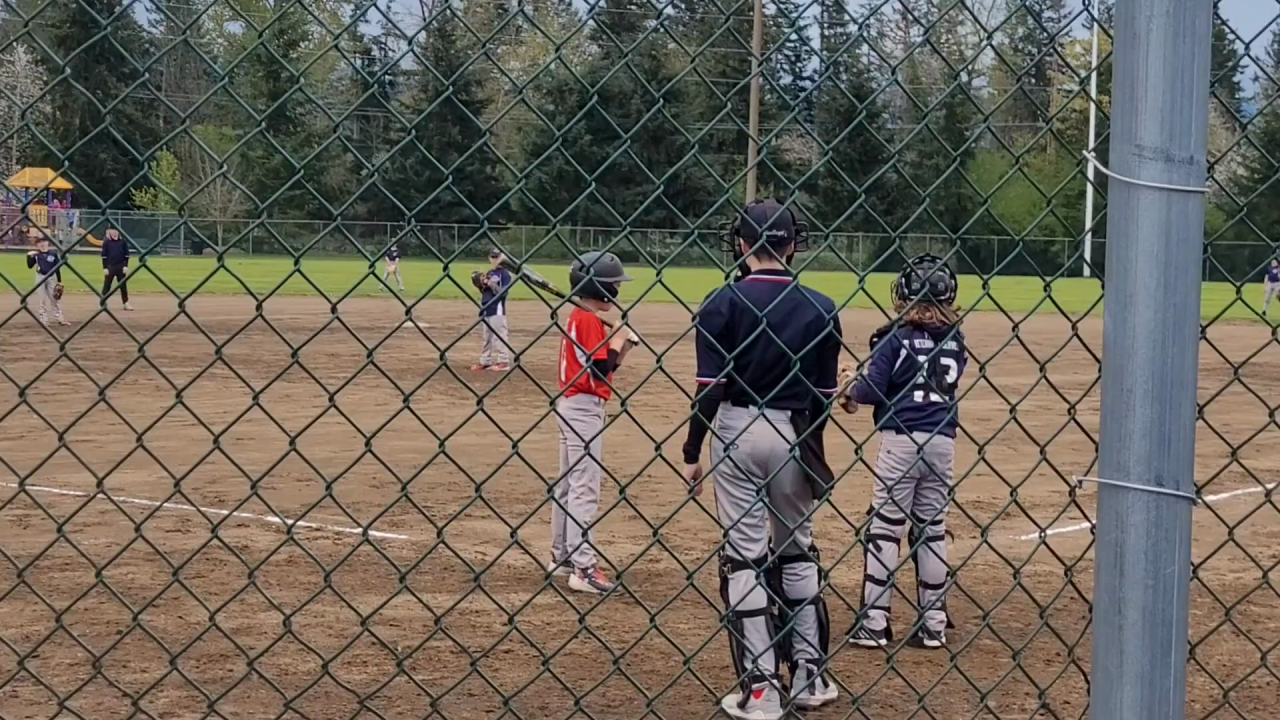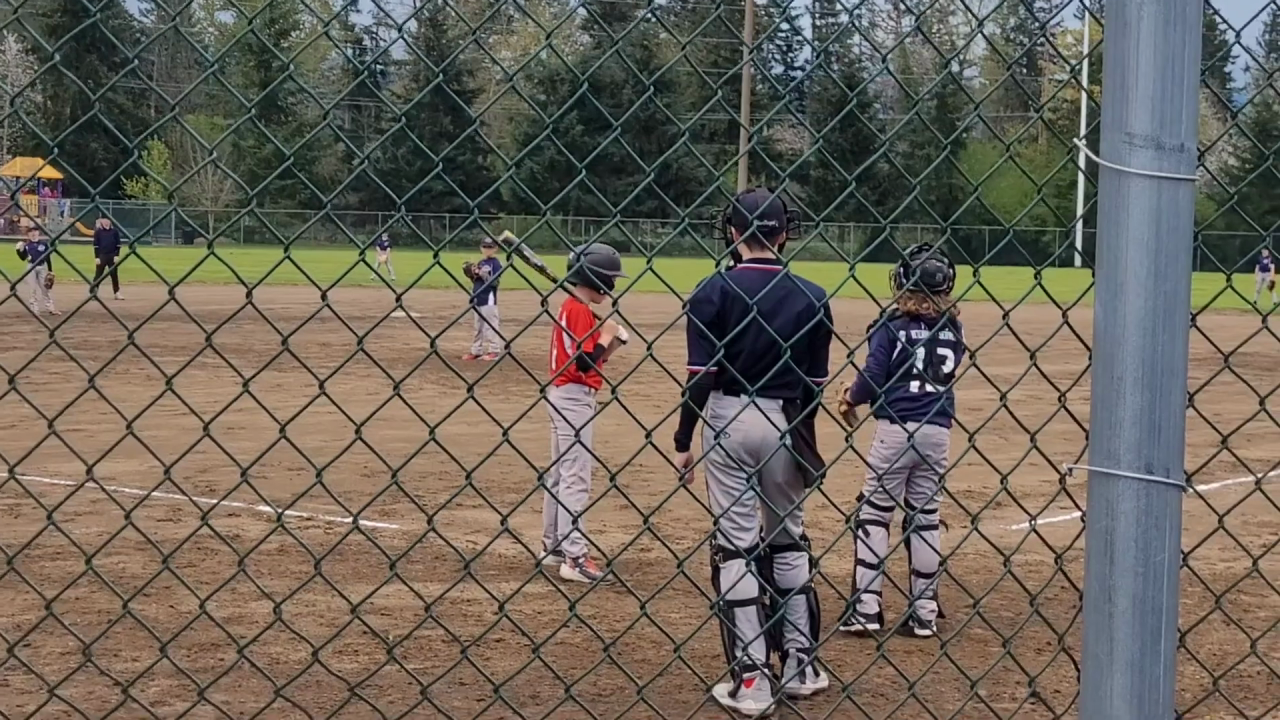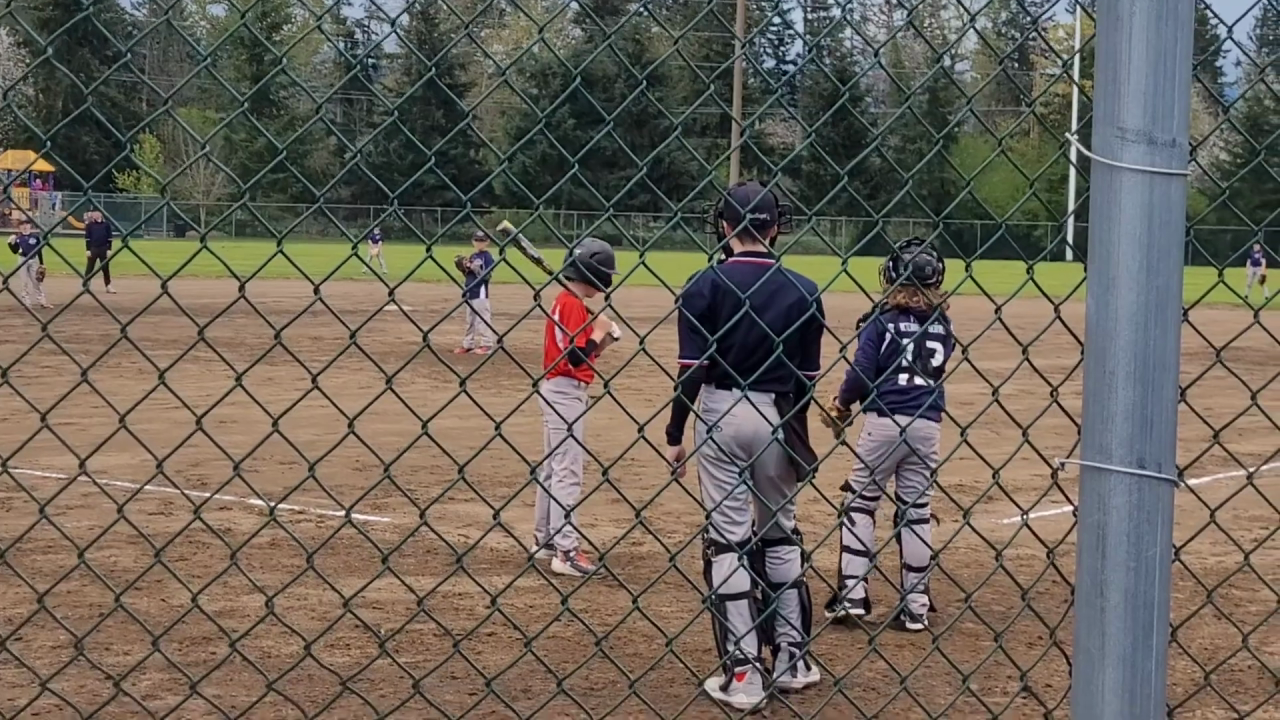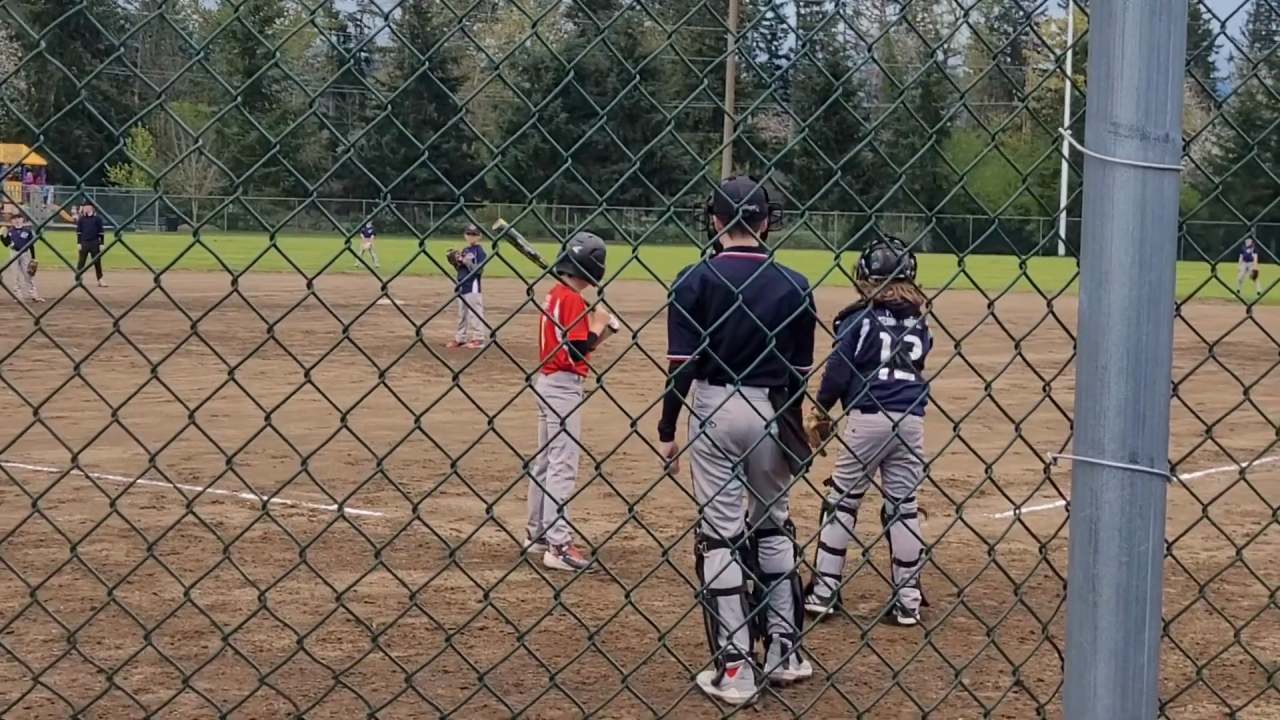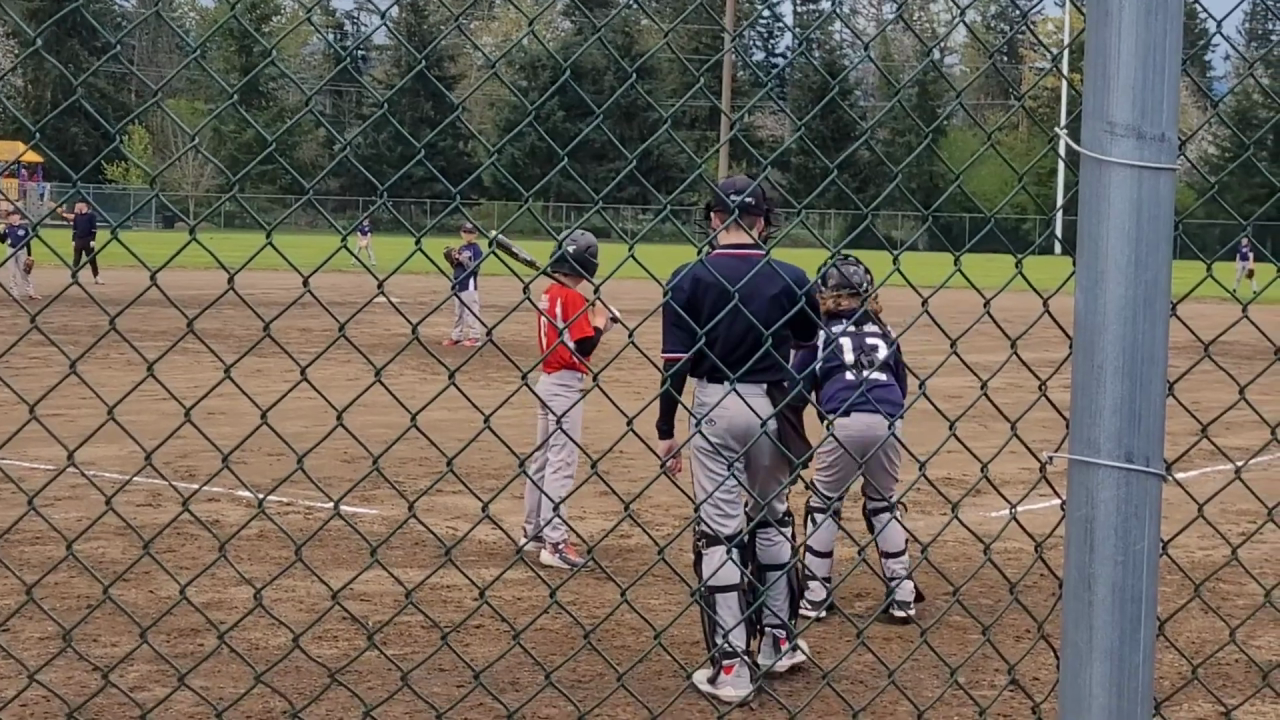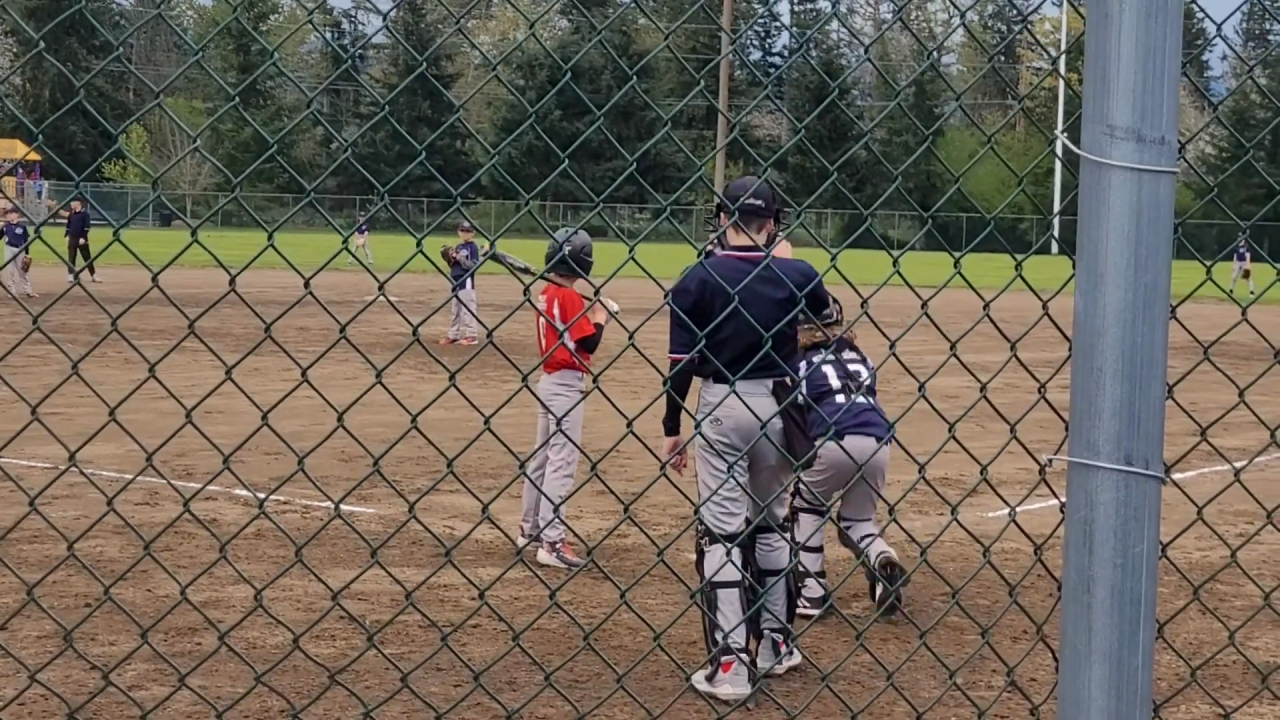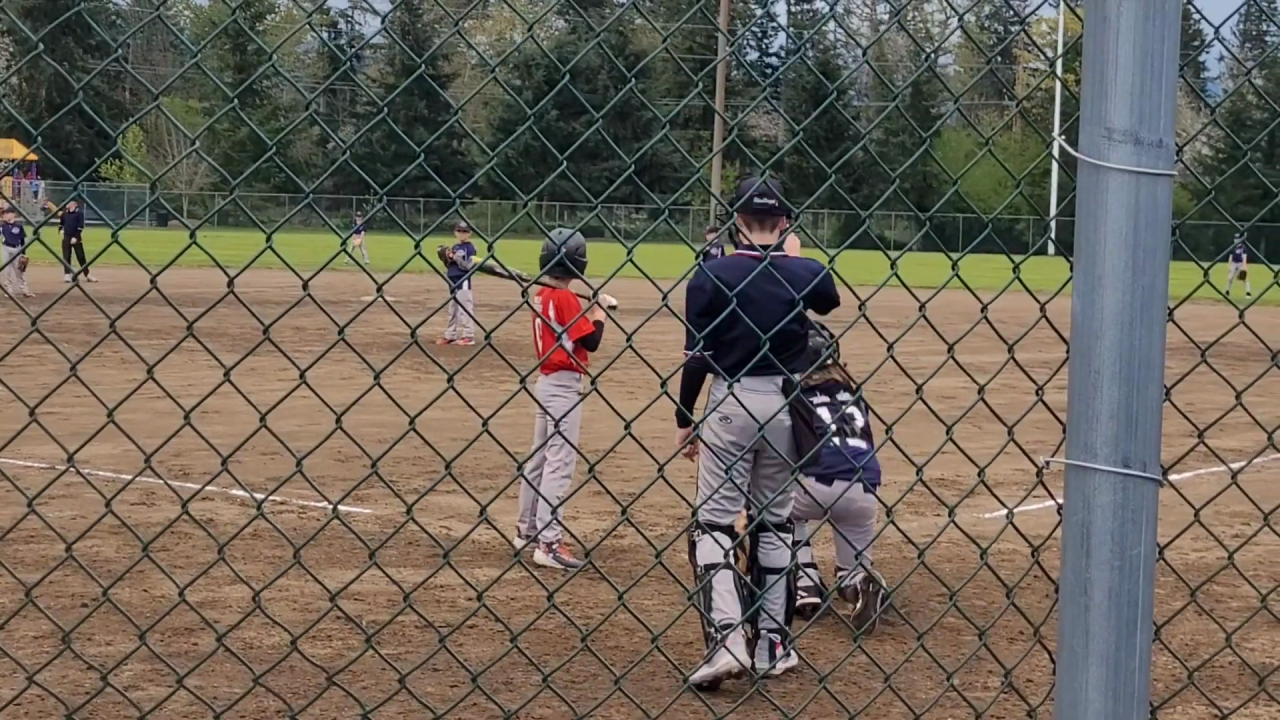
dt=0.2s
person 1, frame 1
left shoulder: (723, 302)
right shoulder: (821, 308)
left elbow: (709, 388)
right elbow: (824, 396)
left wrist: (691, 454)
left hip: (737, 435)
right hip: (795, 437)
left knee: (744, 559)
right knee: (798, 553)
right ankle: (810, 677)
person 1, frame 2
left shoulder: (714, 290)
right shoulder: (812, 296)
left elbow: (700, 375)
right elbow: (815, 383)
left wrist: (683, 441)
left hip: (729, 422)
right hip: (785, 425)
left knee: (735, 547)
right knee: (789, 542)
right ankle: (801, 665)
person 1, frame 3
left shoulder: (705, 284)
right shoulder: (803, 290)
left elbow: (692, 369)
right elbow: (807, 377)
left wrist: (674, 435)
left hip: (721, 416)
right hip: (778, 419)
left knee: (727, 541)
right knee: (781, 536)
left ankle: (742, 673)
right ankle: (793, 660)
person 1, frame 4
left shoulder: (695, 279)
right shoulder: (794, 284)
left elbow: (682, 365)
right elbow: (803, 370)
left wrist: (667, 431)
left hip: (715, 411)
right hip: (772, 413)
left knee: (720, 536)
right knee: (773, 529)
left ankle: (735, 667)
right ankle: (784, 651)
person 1, frame 5
left shoulder: (689, 277)
right shoulder: (790, 277)
left elbow: (676, 362)
right elbow: (809, 343)
left wrist: (666, 430)
left hip: (715, 408)
right hip: (772, 409)
left knee: (718, 533)
right knee: (771, 521)
left ankle: (731, 665)
right ankle: (778, 639)
person 1, frame 6
left shoulder: (697, 278)
right shoulder: (796, 274)
left elbow: (683, 362)
right elbow: (821, 306)
left wrist: (671, 427)
left hip: (721, 407)
right hip: (777, 409)
left knee: (720, 534)
right knee: (771, 525)
left ankle: (730, 663)
right ankle: (773, 643)
person 1, frame 7
left shoulder: (710, 275)
right shoulder: (807, 273)
left elbow: (697, 358)
right elbow: (828, 301)
left wrist: (684, 419)
left hip: (730, 404)
right hip: (784, 405)
left knee: (712, 521)
right knee: (774, 523)
left ankle: (728, 634)
right ankle: (770, 643)
person 2, frame 1
left shoulder: (895, 336)
right shoulder: (955, 340)
left elbow: (874, 388)
left wrist: (851, 391)
left hip: (902, 440)
right hip: (941, 442)
left knee: (884, 528)
right knee: (931, 530)
left ankle: (874, 624)
right ankle: (933, 624)
person 2, frame 2
left shoulder: (892, 326)
right shoulder: (953, 331)
left elbow: (872, 381)
left wrist: (851, 398)
left hip: (896, 429)
right hip: (938, 432)
left knee: (873, 514)
right knee: (925, 519)
left ankle: (866, 609)
right ankle: (924, 614)
person 2, frame 3
left shoulder: (882, 320)
right shoulder: (943, 325)
left elbow: (861, 374)
left wrist: (841, 403)
left hip: (885, 422)
right hip: (926, 425)
left knee: (859, 503)
right knee: (916, 513)
left ankle: (852, 595)
right ankle: (916, 607)
person 2, frame 4
left shoulder: (858, 317)
right shoulder: (919, 322)
left elbow: (835, 374)
left wrist: (819, 415)
left hip: (868, 418)
right hip: (910, 421)
left knee: (842, 503)
right knee: (903, 508)
left ankle: (823, 593)
right ankle: (908, 601)
person 2, frame 5
left shoulder: (819, 331)
right shoulder: (882, 331)
left elbow: (797, 385)
right elbow: (900, 382)
left hip: (846, 420)
right hip: (887, 422)
left knee: (823, 506)
right knee: (883, 505)
left ankle: (814, 596)
right ankle: (902, 598)
person 2, frame 6
left shoulder: (799, 361)
right shoulder: (859, 357)
left elbow: (785, 416)
left hip: (835, 443)
right hip: (877, 445)
left knee: (806, 509)
right knee: (857, 522)
left ankle: (810, 595)
right ankle: (881, 558)
person 2, frame 7
left shoulder: (796, 396)
right shoulder: (853, 396)
left hip: (821, 487)
right hip: (864, 495)
left knee: (788, 511)
right knee: (852, 573)
left ankle: (806, 589)
right ankle: (862, 582)
person 3, frame 1
left shoulder: (577, 317)
right shoulder: (590, 321)
right elbow: (600, 370)
left wrist: (621, 347)
right wrist: (617, 339)
left hip: (571, 406)
right hip: (585, 408)
left knee: (567, 485)
right knee: (585, 489)
left ankle: (561, 557)
right ankle: (583, 569)
person 3, frame 2
left shoulder: (570, 307)
right shoulder: (580, 310)
right elbow: (585, 363)
left wrist: (610, 343)
right wrist: (606, 336)
left hip: (563, 395)
right hip: (575, 398)
left knee: (558, 475)
right knee: (576, 479)
left ankle: (553, 546)
right ankle: (574, 557)
person 3, frame 3
left shoulder: (564, 300)
right shoulder: (574, 304)
right elbow: (576, 357)
left wrist: (603, 339)
right wrist: (599, 332)
left hip: (557, 388)
right hip: (566, 391)
left knee: (551, 468)
right knee: (568, 472)
left ankle: (544, 539)
right ankle: (565, 551)
person 3, frame 4
left shoulder: (555, 294)
right shoulder: (572, 299)
right elbow: (578, 351)
left wrist: (600, 332)
right wrist: (598, 325)
left hip: (549, 382)
right hip: (564, 386)
left knee: (544, 462)
right knee: (563, 466)
left ankle: (537, 534)
right ankle: (558, 545)
person 3, frame 5
left shoulder: (549, 294)
right shoulder: (572, 297)
right elbow: (585, 347)
left wrist: (600, 325)
right wrist: (600, 319)
left hip: (549, 381)
right hip: (566, 384)
left knee: (541, 460)
right knee: (562, 465)
left ankle: (533, 532)
right ankle: (554, 543)
person 3, frame 6
left shoulder: (545, 294)
right shoulder: (569, 297)
right elbow: (589, 345)
left wrist: (593, 316)
right wrist: (600, 314)
left hip: (550, 381)
right hip: (567, 384)
left knee: (541, 460)
right knee: (562, 464)
left ankle: (530, 531)
right ankle: (551, 543)
person 3, frame 7
left shoulder: (542, 296)
right shoulder: (565, 298)
right elbow: (591, 342)
left wrist: (593, 310)
right wrist: (599, 310)
left hip: (547, 382)
right hip: (564, 386)
left knee: (539, 460)
right knee: (559, 465)
left ankle: (527, 531)
right ankle: (549, 544)
